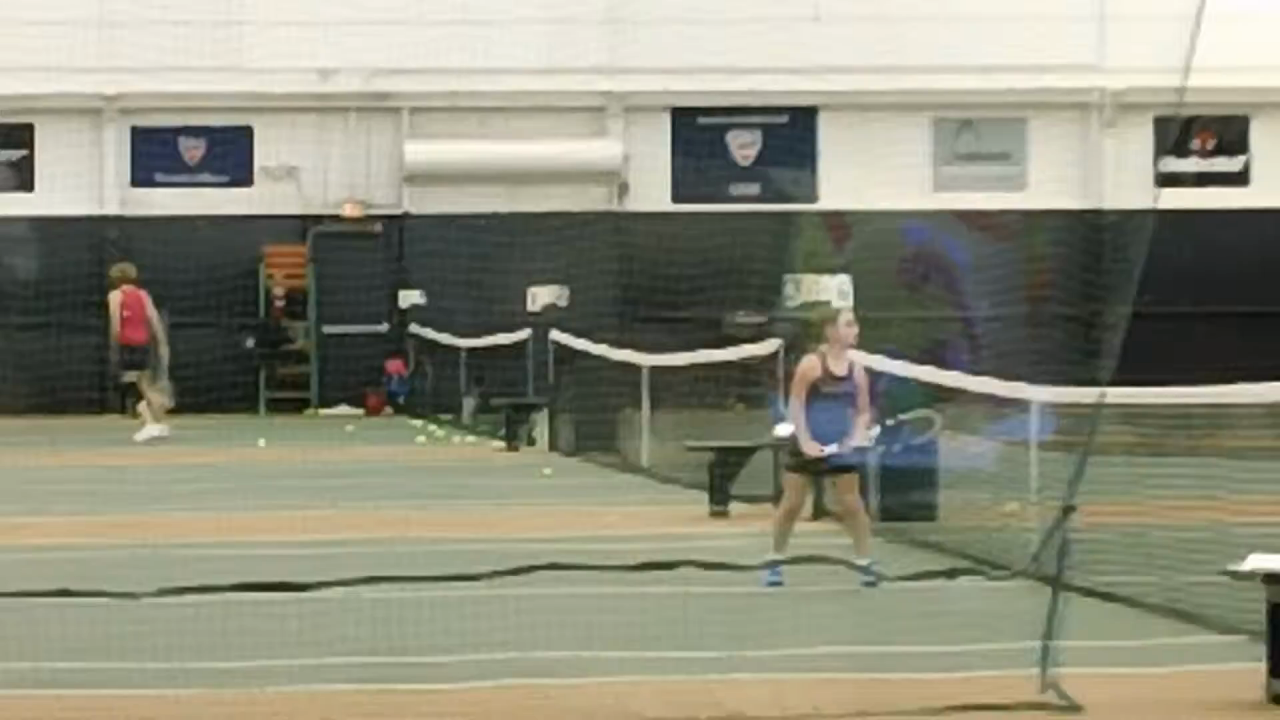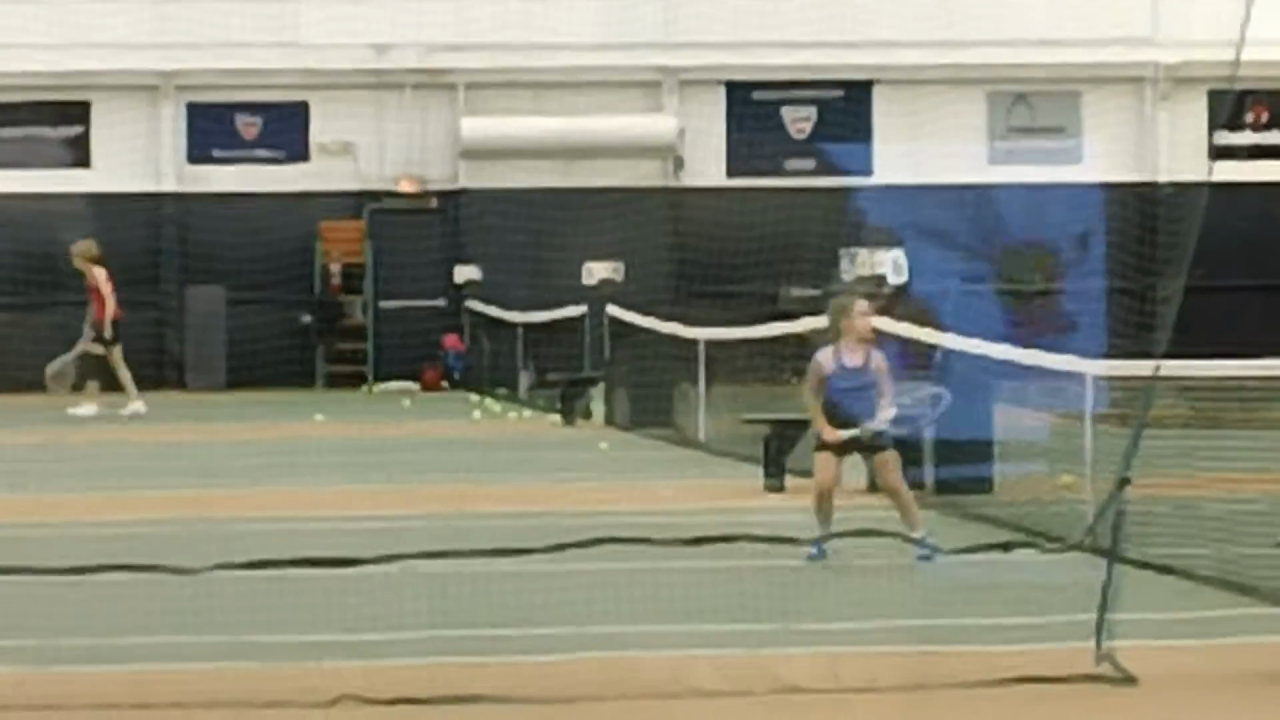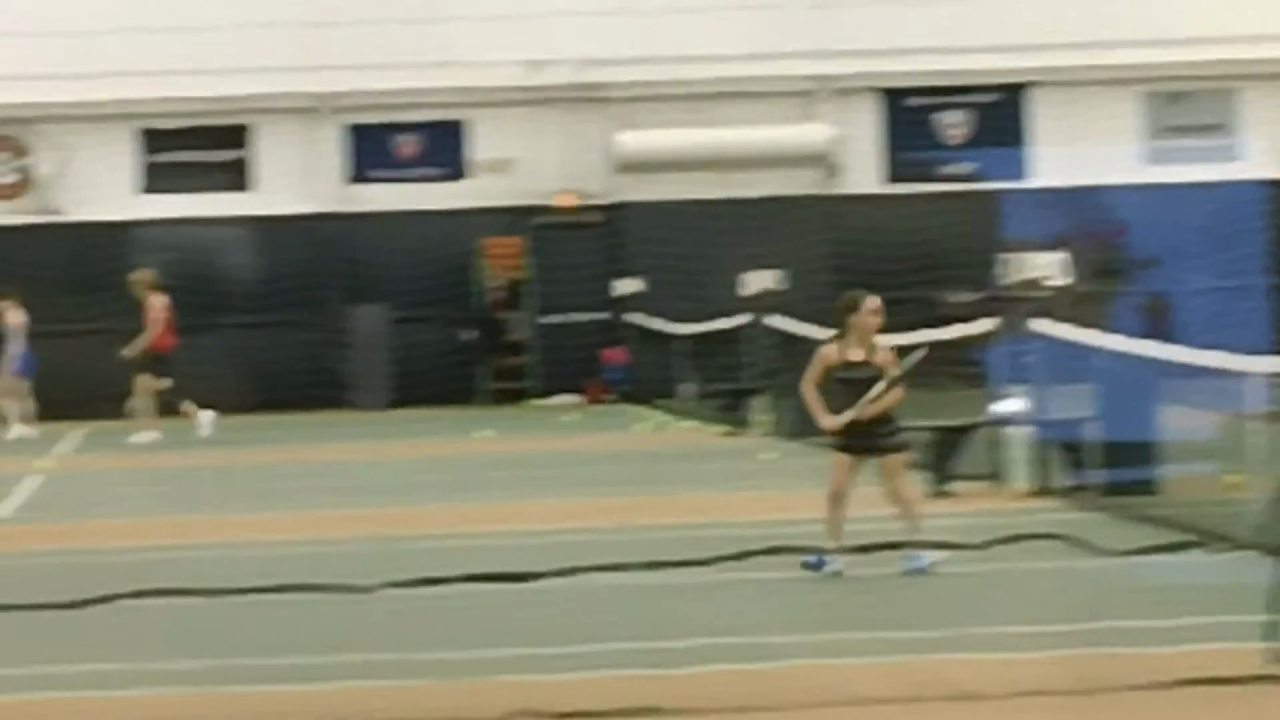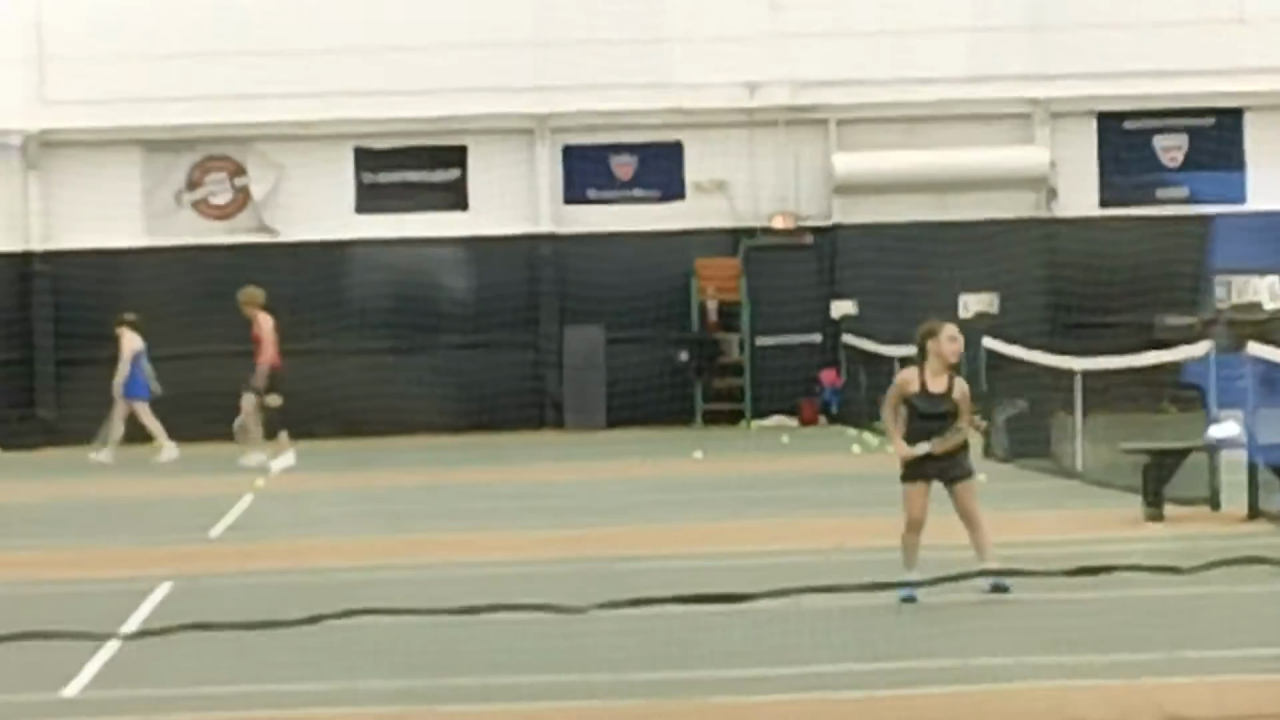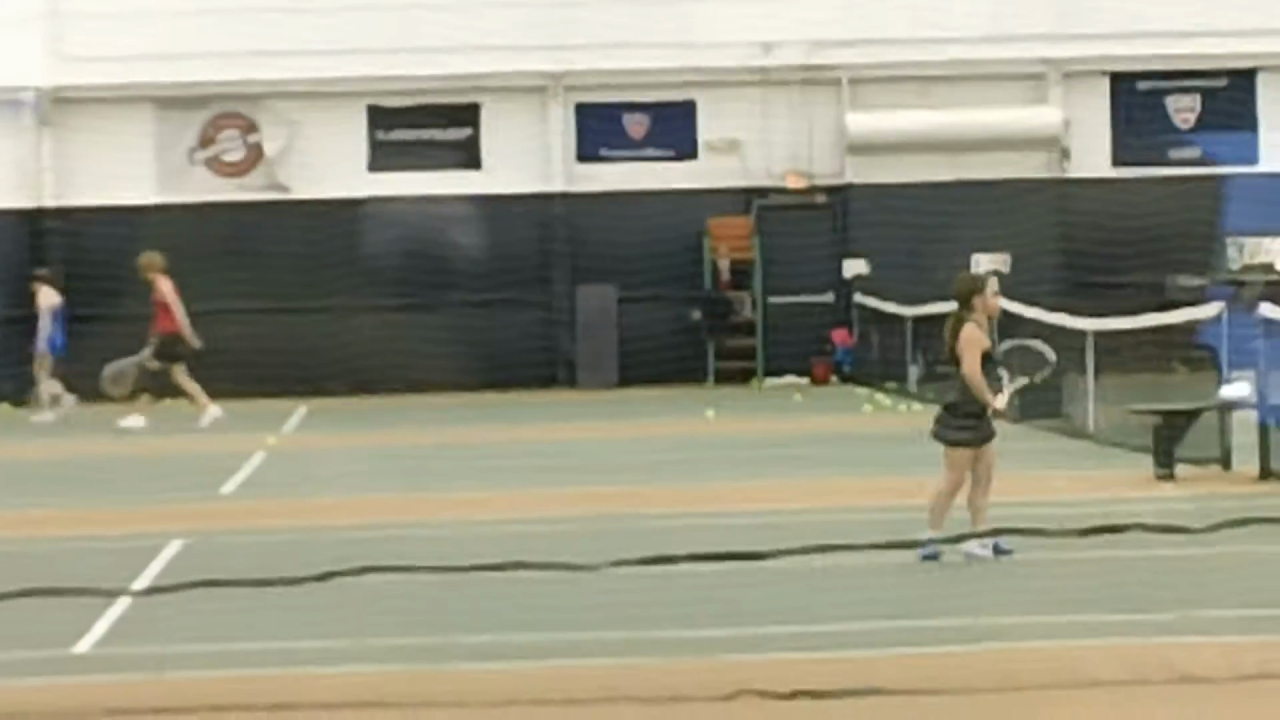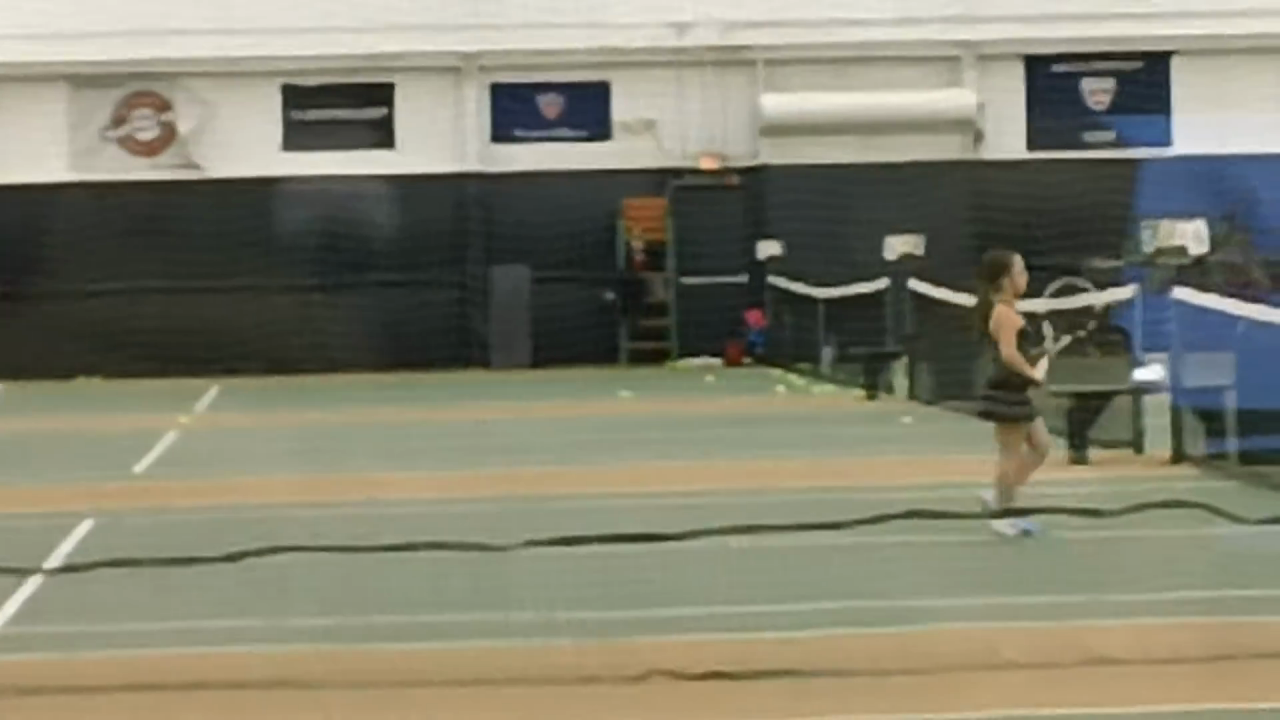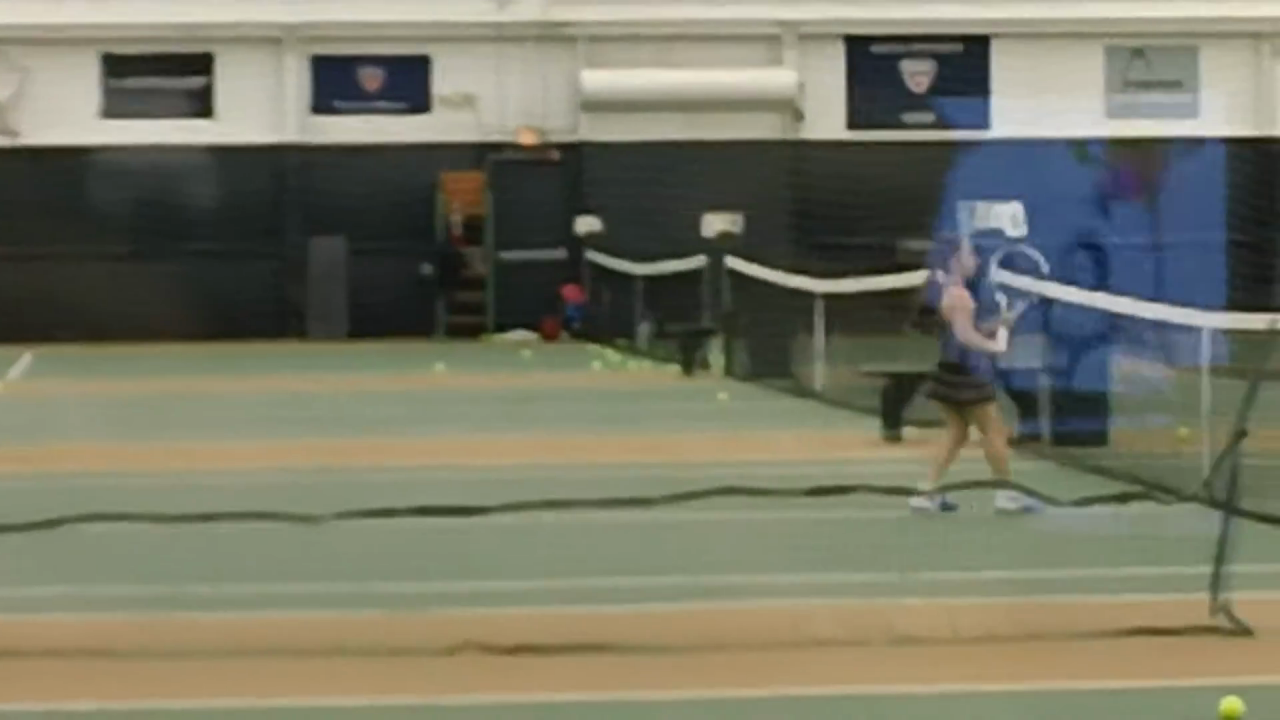
dt=0.7s
person 1, frame 1
left shoulder: (857, 371)
right shoulder: (811, 364)
left elbow: (863, 411)
right elbow: (795, 405)
left wrist: (857, 436)
right wrist: (805, 441)
left hip: (842, 447)
right hip: (809, 446)
left knee: (852, 505)
right knee: (791, 505)
left ankle: (865, 562)
right ankle: (775, 561)
person 1, frame 2
left shoulder: (876, 358)
right shoulder: (824, 358)
left elbow: (886, 394)
right elbow: (809, 394)
left wrist: (881, 418)
right wrist: (823, 428)
left hip: (870, 430)
right hip: (835, 431)
left knee: (894, 484)
right knee: (823, 485)
left ankle: (920, 537)
right ankle: (822, 537)
person 1, frame 3
left shoulder: (881, 352)
right shoulder: (828, 352)
left elbow: (897, 391)
right elbow: (808, 386)
left wrist: (874, 407)
right wrist: (823, 417)
left hip: (882, 428)
right hip: (849, 432)
left knee: (897, 488)
right knee: (837, 490)
left ankle: (919, 549)
right ankle: (831, 555)
person 1, frame 4
left shoulder: (959, 386)
right shoulder: (908, 378)
left elbow: (966, 426)
right elbow: (888, 410)
left wrist: (947, 443)
right wrist: (898, 444)
left hip: (952, 456)
right hip: (916, 458)
left knee: (971, 515)
right knee: (914, 519)
left ankle: (991, 573)
right ankle: (909, 581)
person 1, frame 5
left shoulder: (978, 332)
right shoulder: (973, 333)
right elbow: (970, 372)
left wrist: (994, 393)
right wrist: (991, 400)
left hip: (975, 417)
right hip: (963, 417)
left knee: (984, 476)
right knee: (954, 480)
left ankle: (979, 539)
right ankle: (929, 539)
person 1, frame 6
left shoulder: (1002, 311)
right shoulder: (1004, 313)
right elbow: (1008, 354)
left wrist: (1035, 360)
right wrist: (1033, 372)
left hip: (1011, 393)
right hip: (1008, 393)
left knee: (1041, 447)
right knee: (1012, 456)
left ankle: (997, 497)
right ankle: (1006, 516)
person 1, frame 7
left shoulder: (948, 293)
right shoulder: (958, 296)
right elbow: (964, 337)
left wrist: (990, 328)
right wrist: (995, 346)
left hip: (951, 374)
right hip: (962, 376)
left knee: (954, 435)
right knee: (995, 431)
left ankle: (927, 493)
right ankle: (1006, 493)
